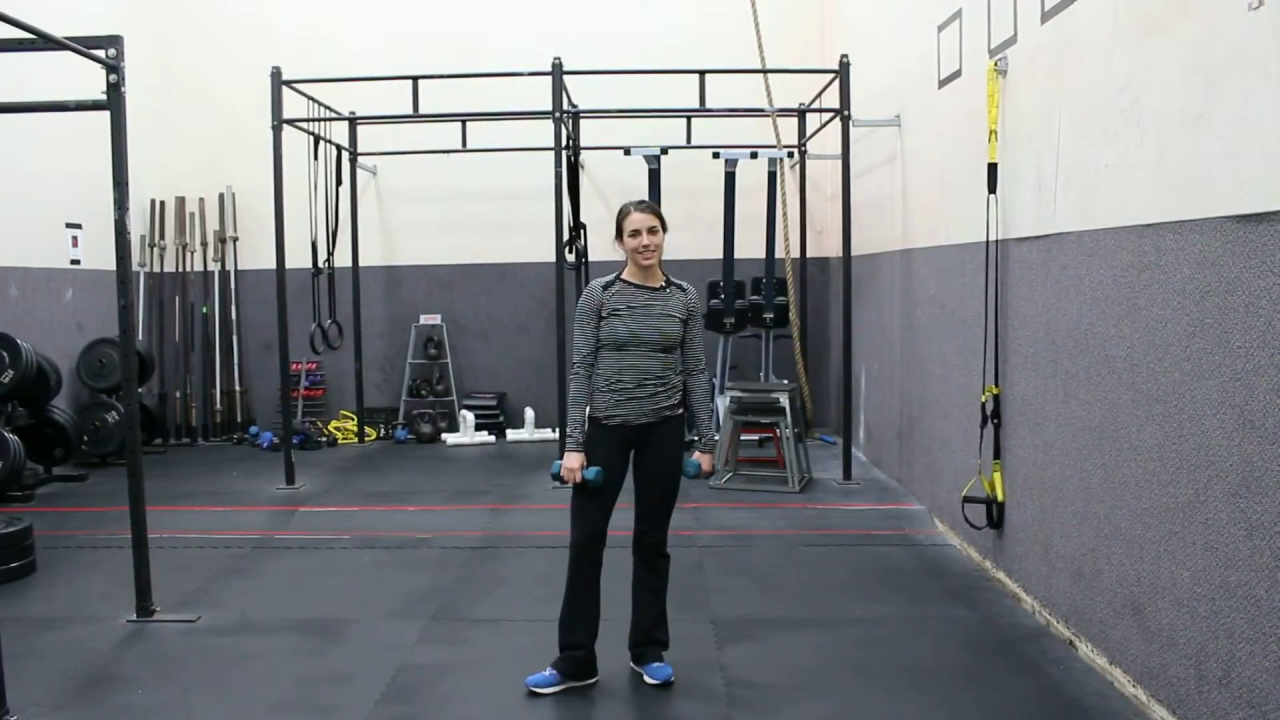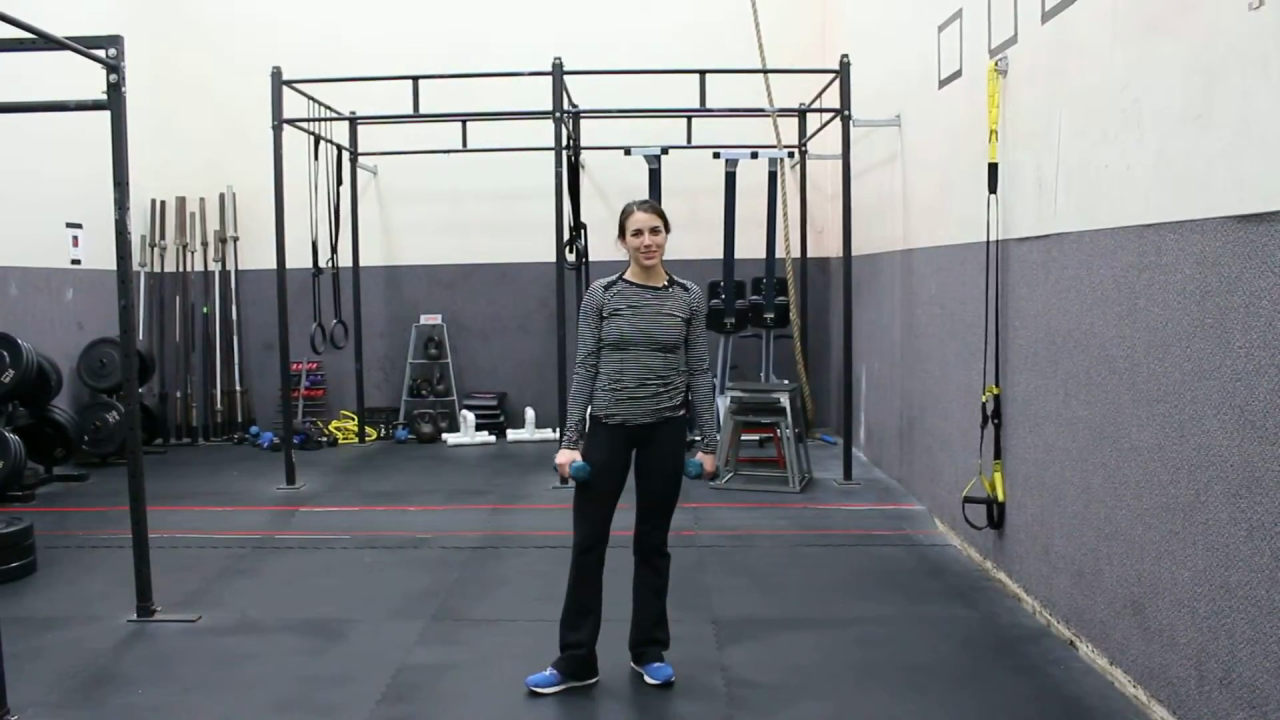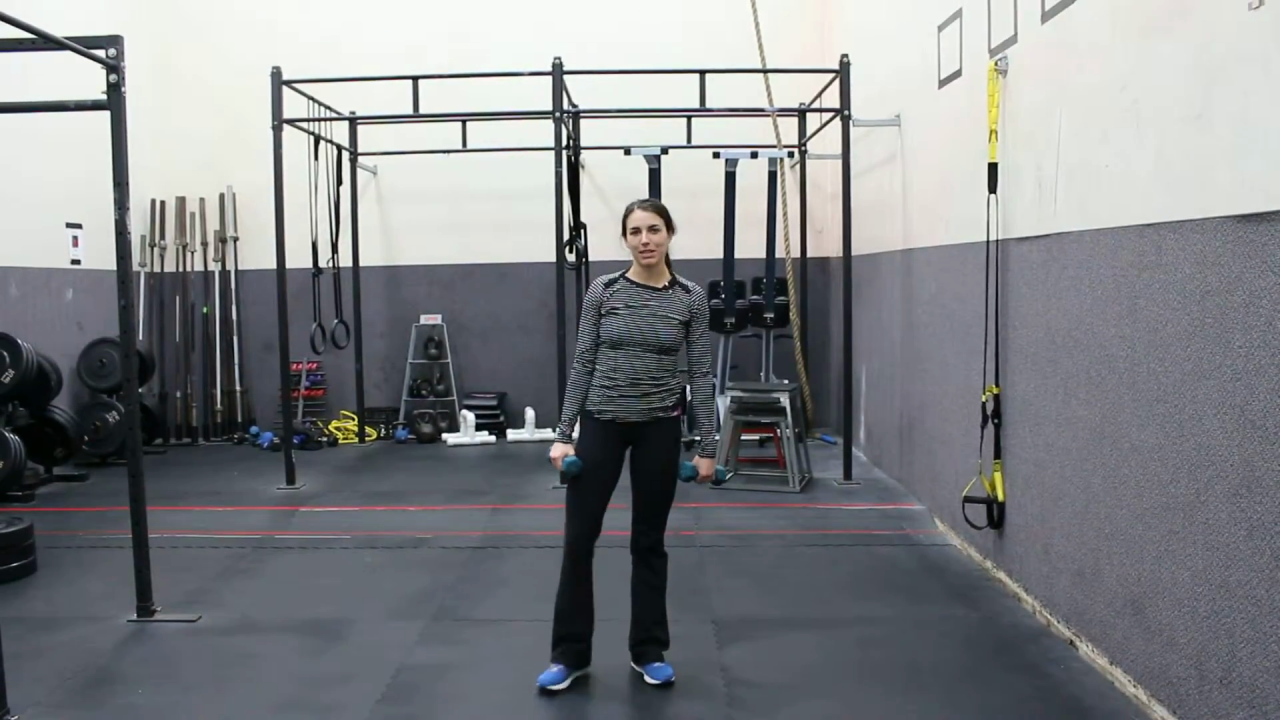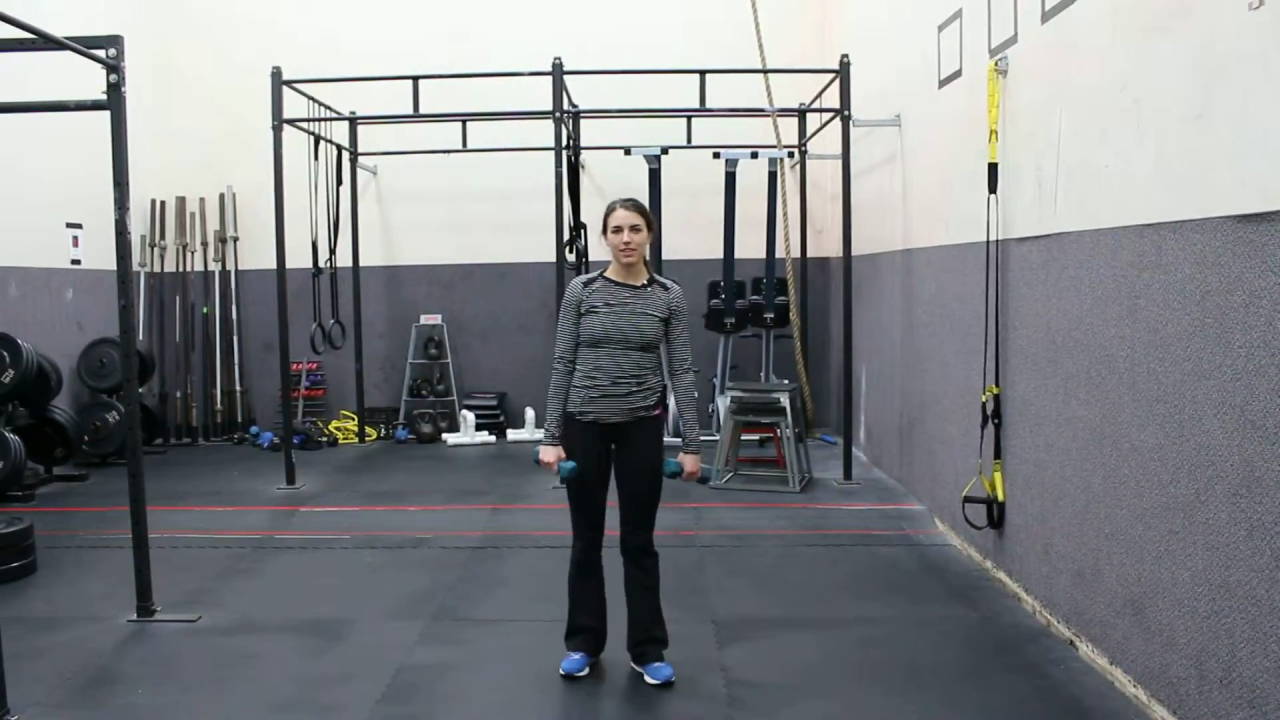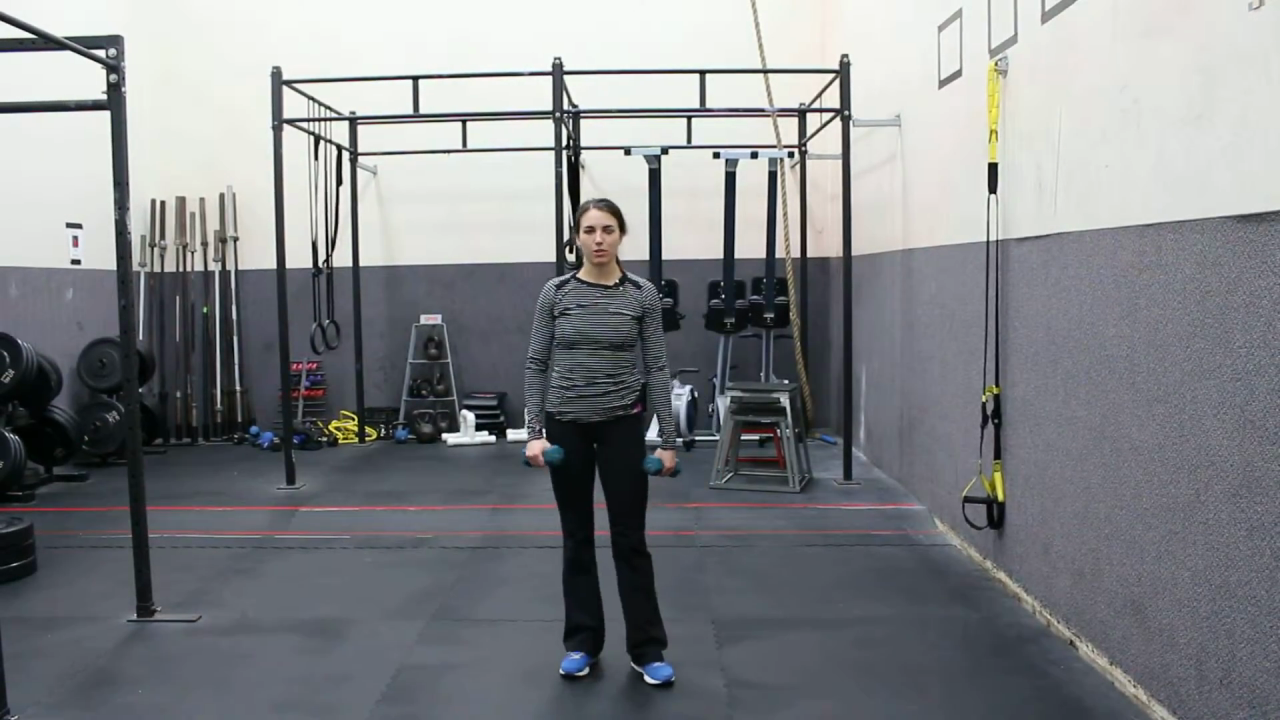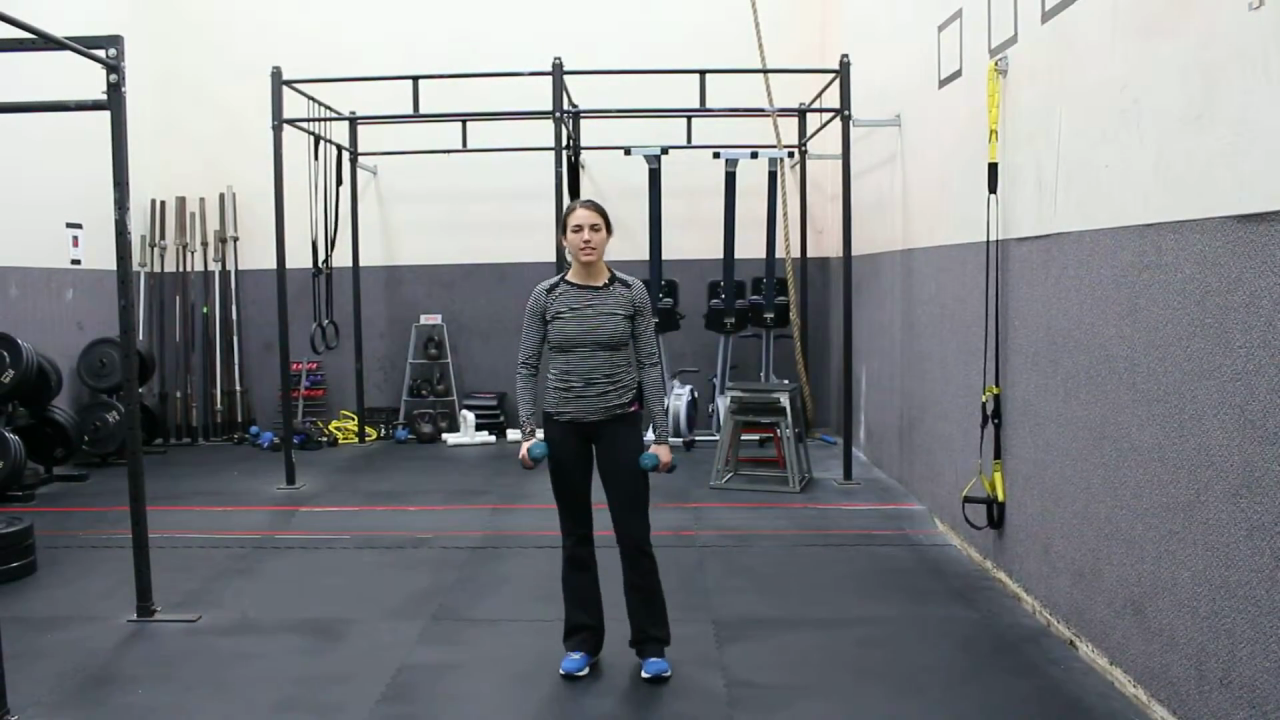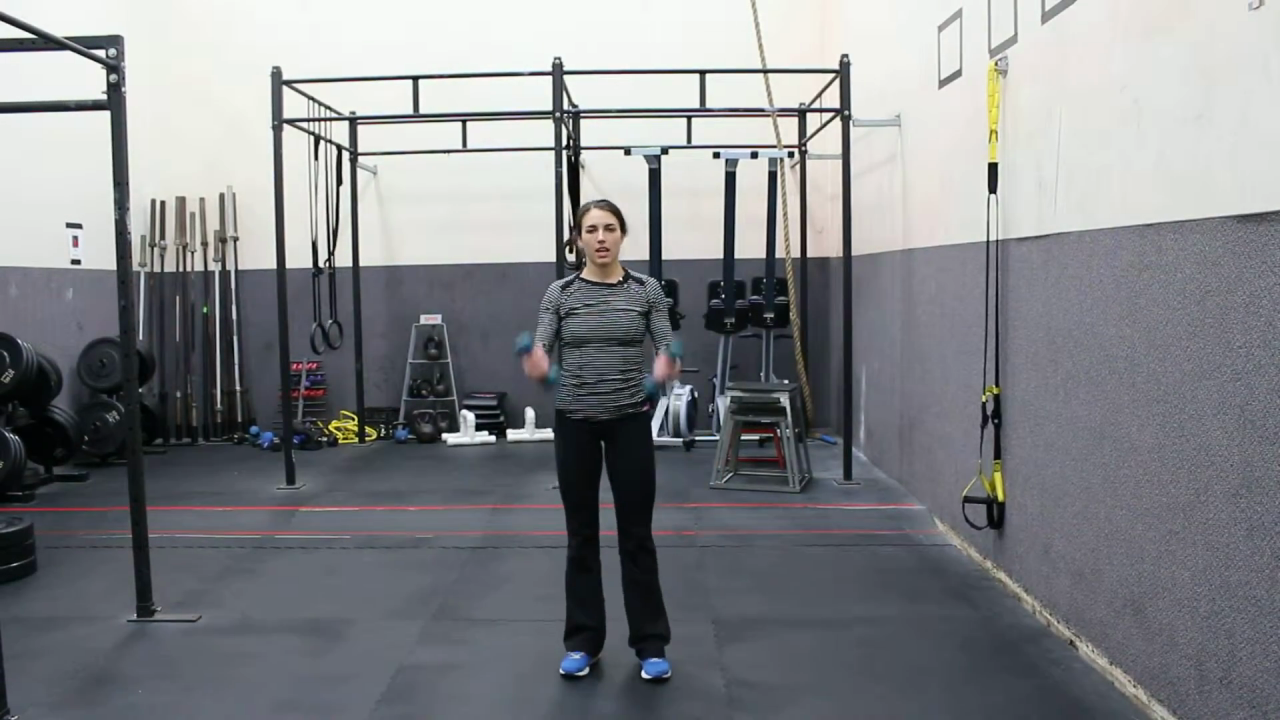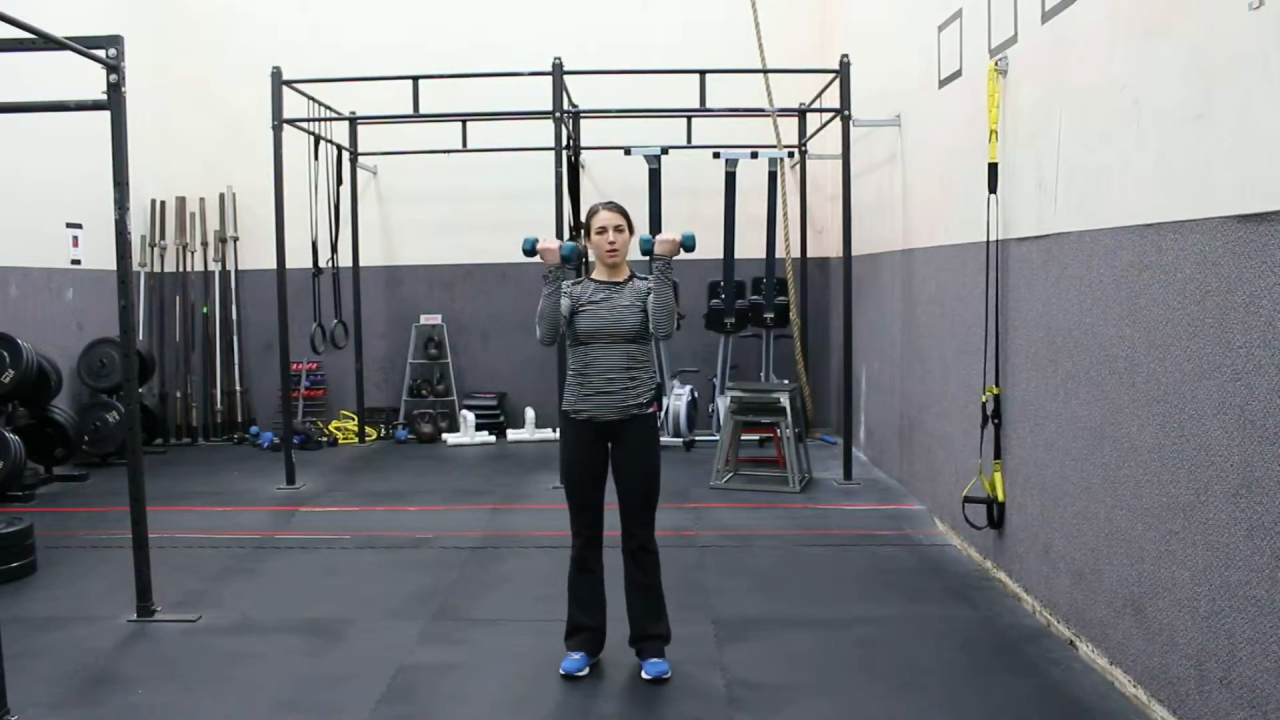
dt=0.4s
person 1, frame 1
left shoulder: (685, 297)
right shoulder: (598, 294)
left elbow: (696, 372)
right elbow: (581, 370)
left wrist: (706, 441)
right wrist: (574, 443)
left hip: (663, 430)
right hip: (607, 428)
left knee: (652, 541)
right knee: (585, 541)
left ankle: (649, 651)
right ankle: (575, 661)
person 1, frame 2
left shoulder: (689, 296)
right shoulder: (601, 293)
left elbow: (699, 372)
right elbow: (584, 368)
left wrist: (709, 441)
right wrist: (569, 439)
left hip: (665, 429)
right hip: (608, 427)
left knee: (652, 541)
right knee: (588, 541)
left ankle: (649, 652)
right ankle: (575, 661)
person 1, frame 3
left shoulder: (691, 297)
right shoulder: (601, 291)
left elbow: (701, 375)
right elbow: (582, 364)
left wrist: (707, 446)
right wrist: (563, 433)
left hip: (658, 427)
right hip: (601, 423)
left knee: (649, 541)
right knee: (578, 537)
left ankle: (649, 651)
right ankle: (570, 654)
person 1, frame 4
left shoulder: (669, 296)
right shoulder: (581, 291)
left elbow: (681, 371)
right elbow: (562, 365)
left wrist: (691, 444)
right wrist: (550, 436)
left hip: (641, 427)
right hip: (585, 424)
left knee: (639, 539)
right knee: (586, 537)
left ankle: (647, 650)
right ankle: (583, 642)
person 1, frame 5
left shoulder: (643, 294)
right shoulder: (554, 292)
left elbow: (656, 369)
right elbow: (536, 365)
left wrist: (668, 439)
right wrist: (534, 431)
left hip: (622, 425)
right hip: (566, 425)
left knee: (629, 539)
right knee: (577, 537)
left ankle: (647, 649)
right ankle: (581, 642)
person 1, frame 6
left shoulder: (632, 292)
right shoulder: (545, 295)
left elbow: (650, 364)
right elbow: (527, 367)
left wrist: (661, 434)
right wrist: (526, 430)
left hip: (620, 421)
right hip: (564, 425)
left knee: (633, 535)
right knee: (576, 536)
left ankle: (651, 645)
right ankle: (582, 642)
person 1, frame 7
left shoulder: (647, 290)
right shoulder: (560, 293)
left elbow: (666, 350)
right elbow: (539, 353)
left wrist: (667, 367)
right wrist: (535, 364)
left hip: (630, 421)
right hip: (575, 422)
left knee: (636, 534)
right knee: (581, 535)
left ankle: (650, 643)
right ankle: (582, 642)
person 1, frame 8
left shoulder: (648, 286)
right shoulder: (571, 290)
left elbow: (663, 329)
right elbow: (548, 335)
left wrist: (663, 265)
right wrist: (552, 273)
left hip: (636, 421)
right hip: (580, 421)
left knee: (639, 535)
right knee: (584, 535)
left ankle: (651, 644)
right ankle: (582, 642)
